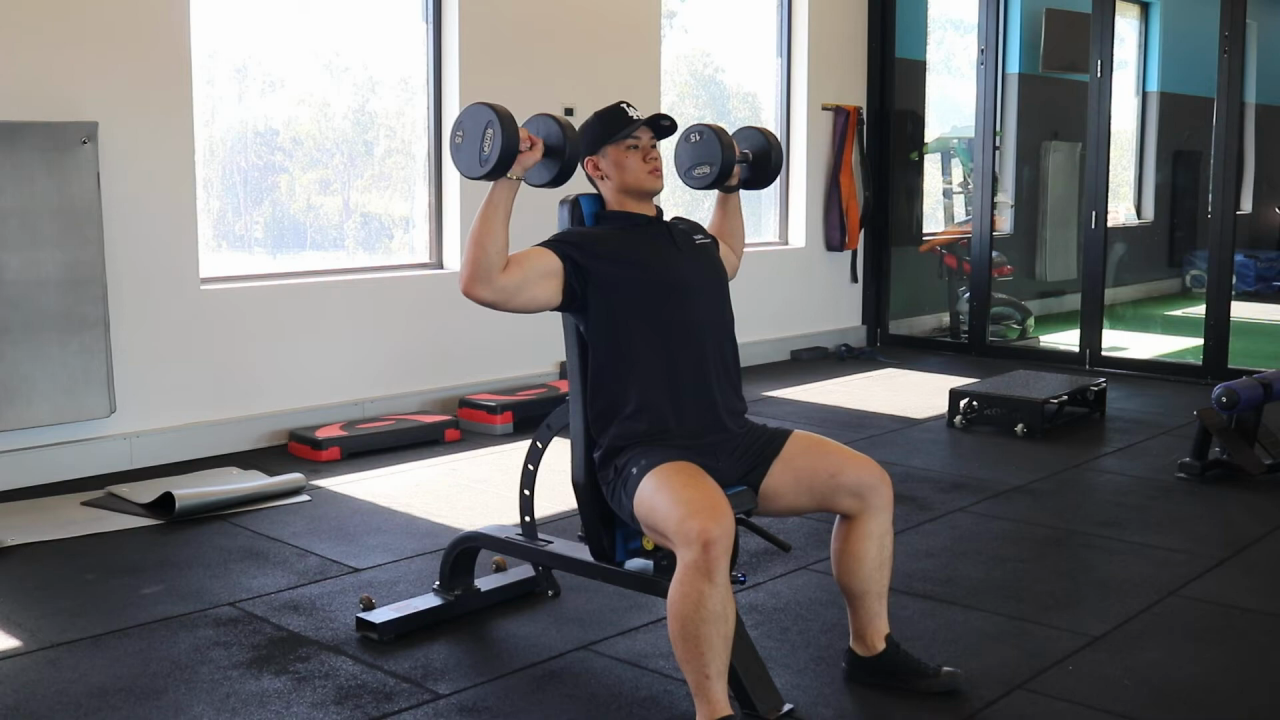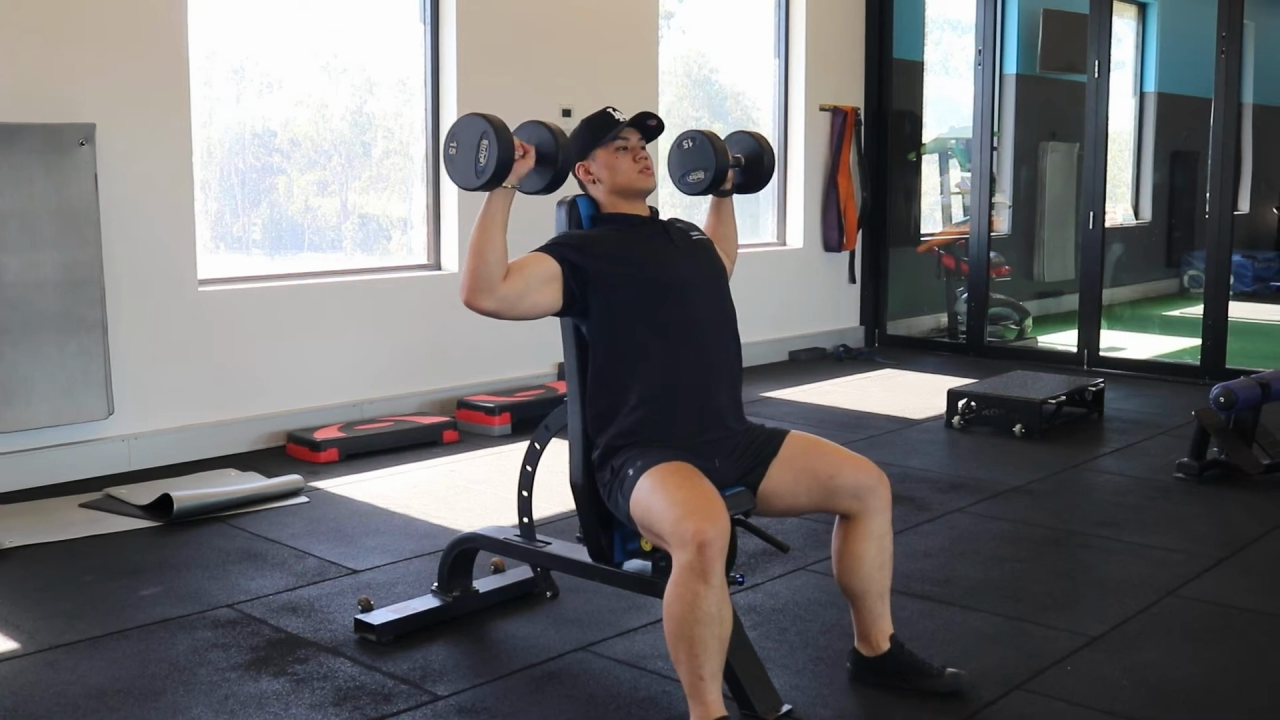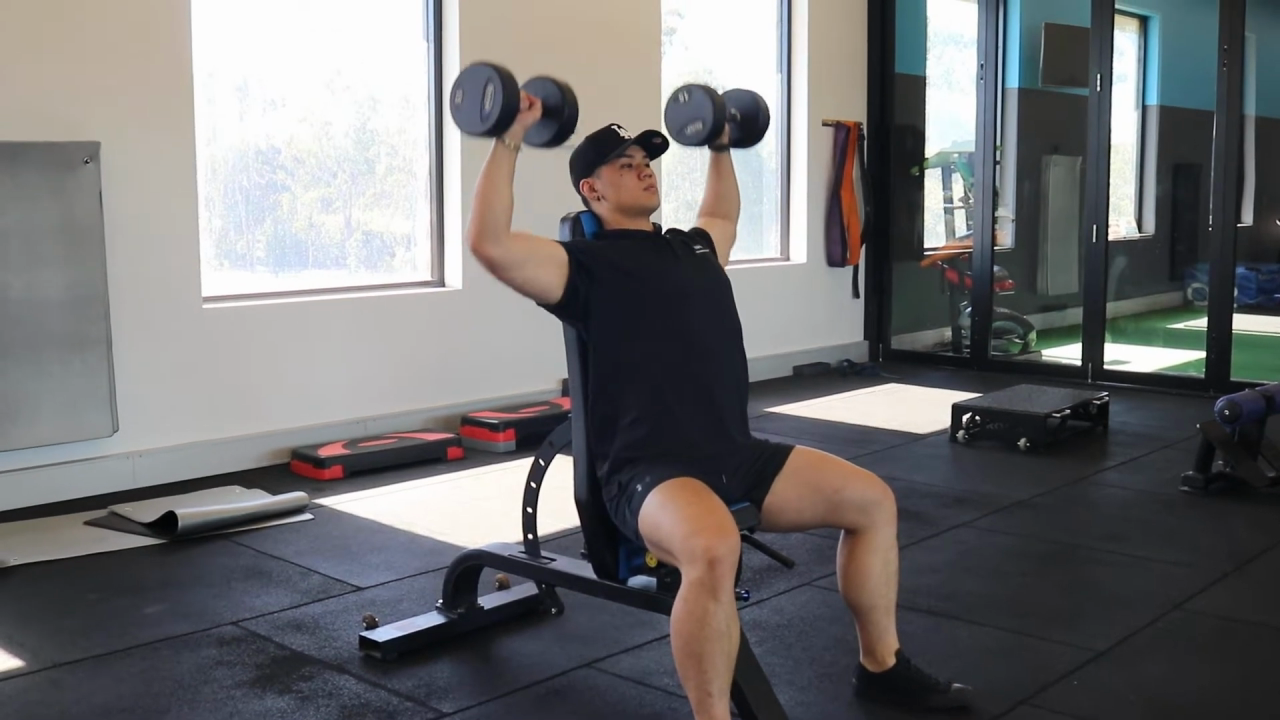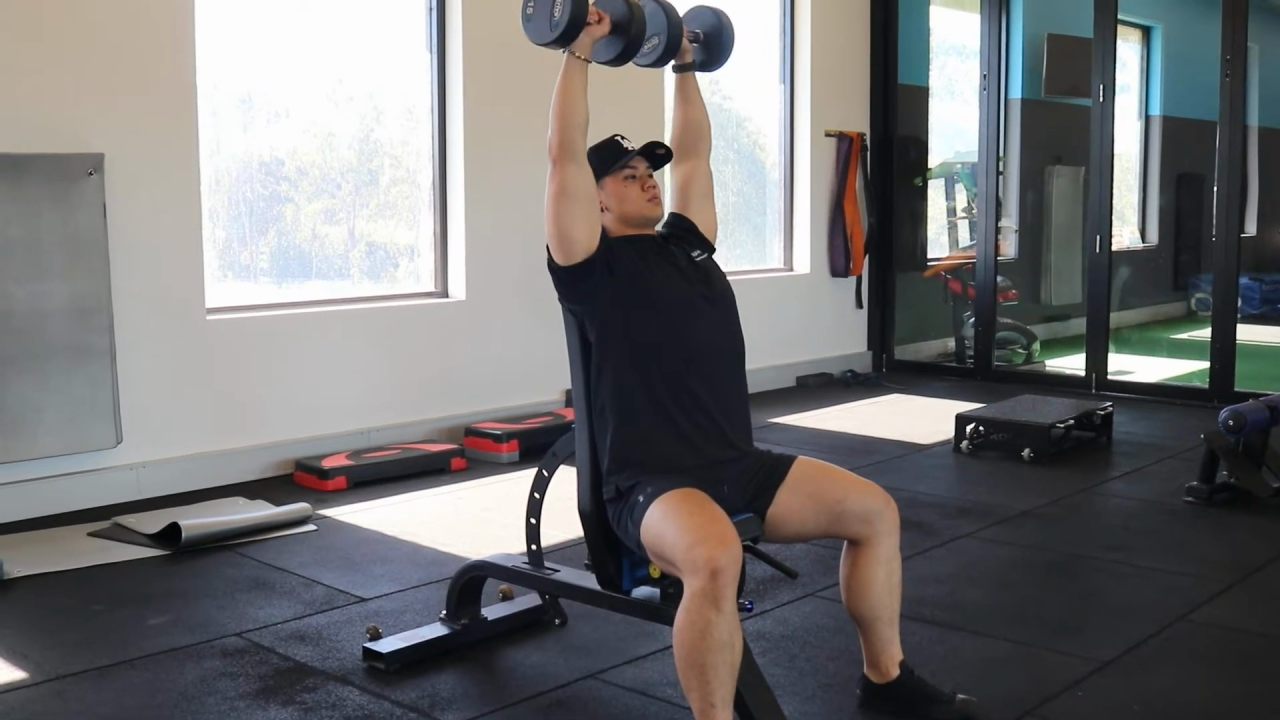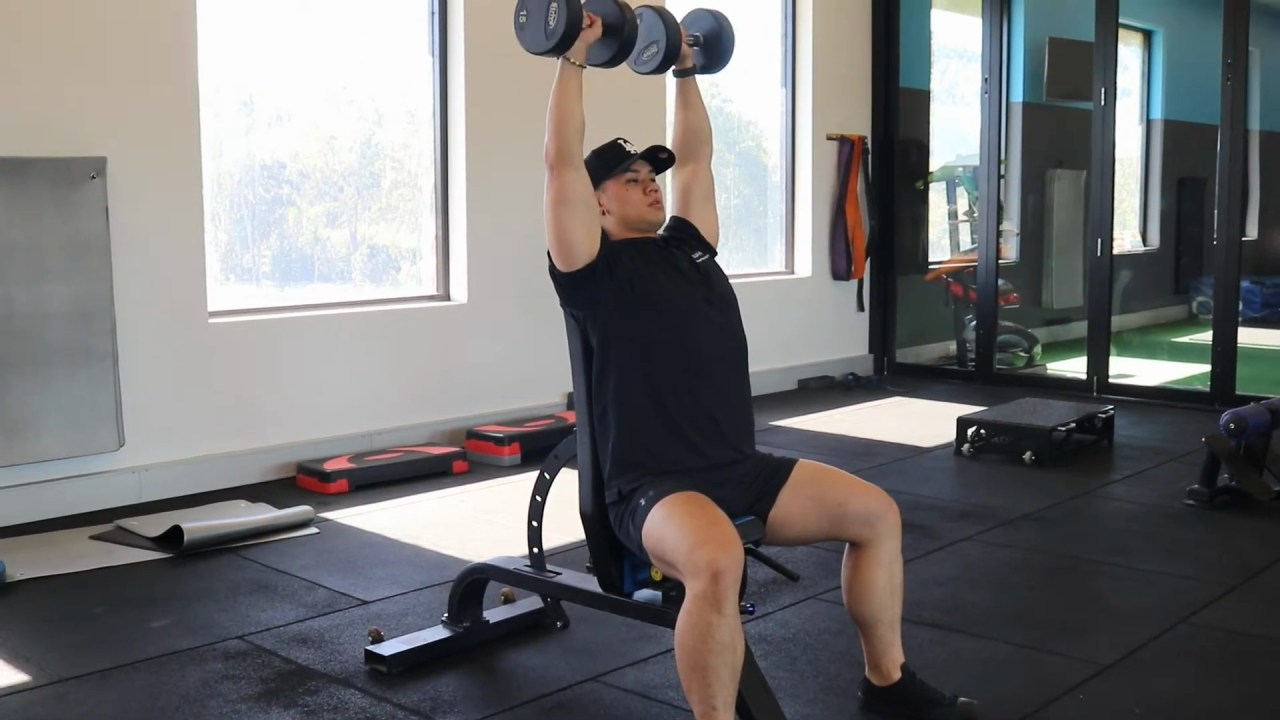
dt=0.7s
person 1, frame 1
left shoulder: (689, 234)
right shoulder: (586, 250)
left elbow: (730, 259)
right elbow: (483, 282)
left wrist: (729, 187)
right wrist: (508, 179)
left hip: (733, 437)
right hip: (647, 454)
left knee: (870, 485)
right knee: (709, 532)
left ankle: (871, 649)
person 1, frame 2
left shoulder: (684, 235)
right shoulder: (584, 252)
left elbow: (721, 263)
right elbow: (484, 292)
left wrist: (723, 191)
right wrist: (503, 188)
left hip: (731, 438)
right hip: (647, 455)
left knee: (867, 486)
right knee: (703, 536)
left ankle: (876, 649)
person 1, frame 3
left shoulder: (689, 246)
right shoulder: (590, 266)
left elbow: (724, 215)
right elbow: (489, 241)
left wrist: (719, 148)
right wrist: (509, 139)
left hip: (736, 453)
right hip: (651, 470)
left knee: (872, 501)
right knee: (714, 550)
left ankle: (882, 666)
person 1, frame 4
left shoulder: (685, 244)
right shoulder: (595, 265)
left elbow: (693, 151)
right elbow: (565, 156)
left wrist: (684, 67)
right wrist: (580, 51)
left hip: (738, 464)
right hip: (654, 482)
left knee: (874, 510)
right knee: (715, 561)
person 1, frame 5
left shoulder: (687, 246)
right shoulder: (597, 269)
left elbow: (695, 158)
right elbow: (561, 163)
left wrist: (684, 72)
right wrist: (575, 55)
left hip: (740, 467)
right hip: (656, 485)
left knee: (876, 513)
right knee: (717, 563)
